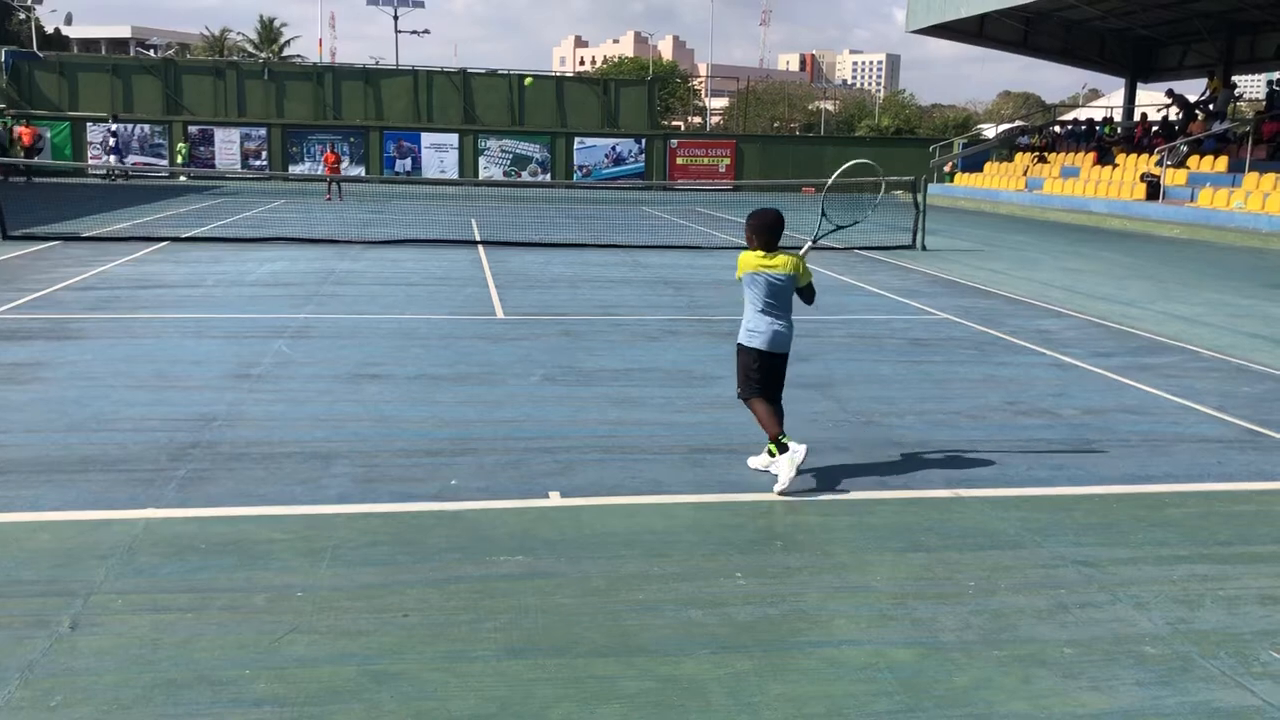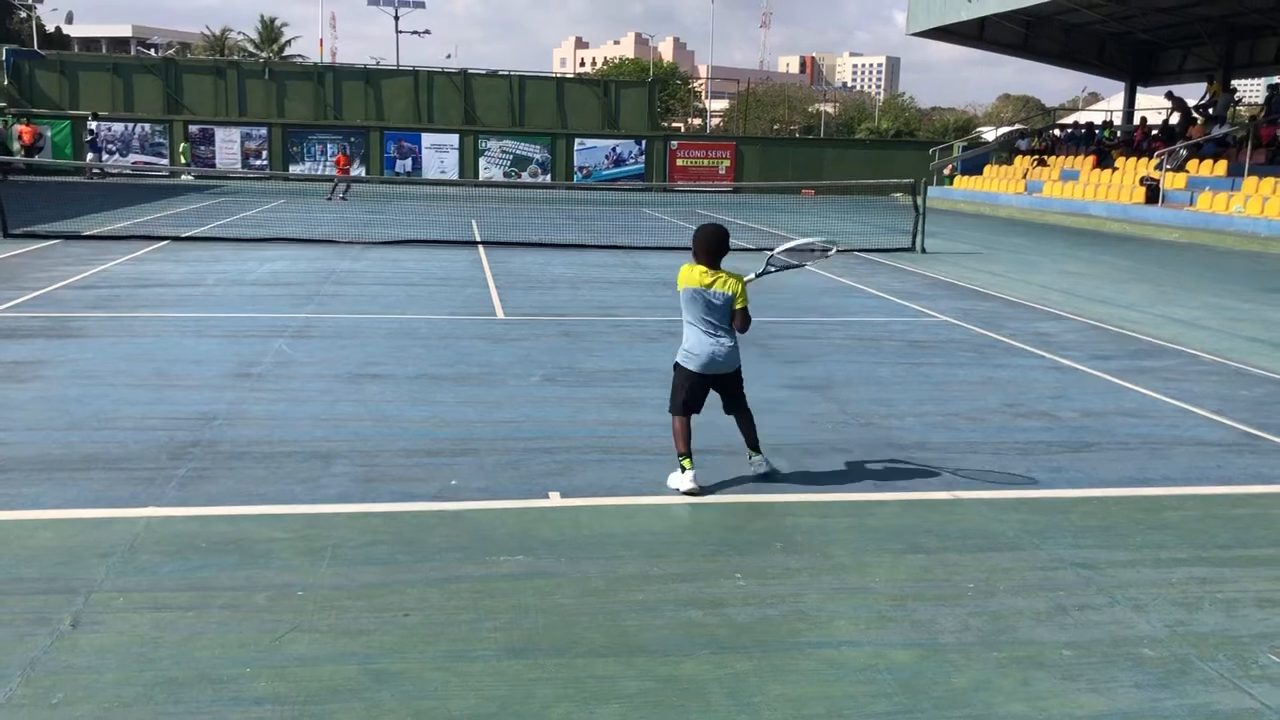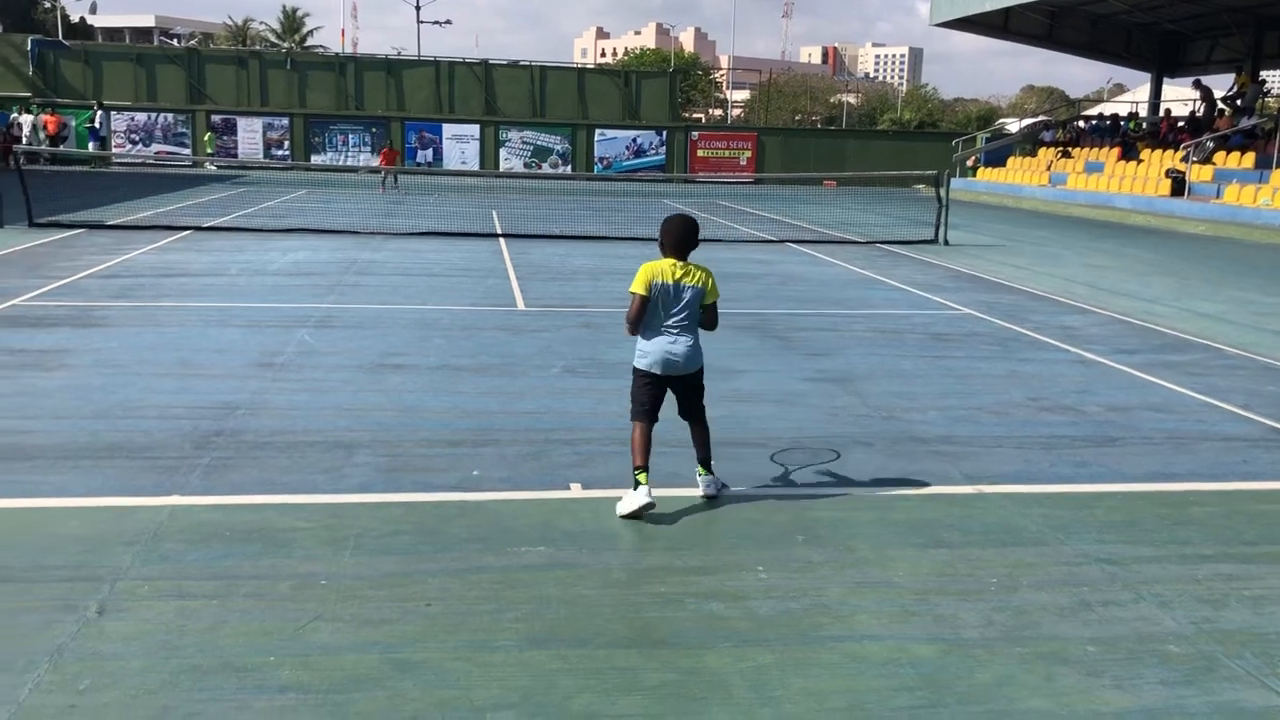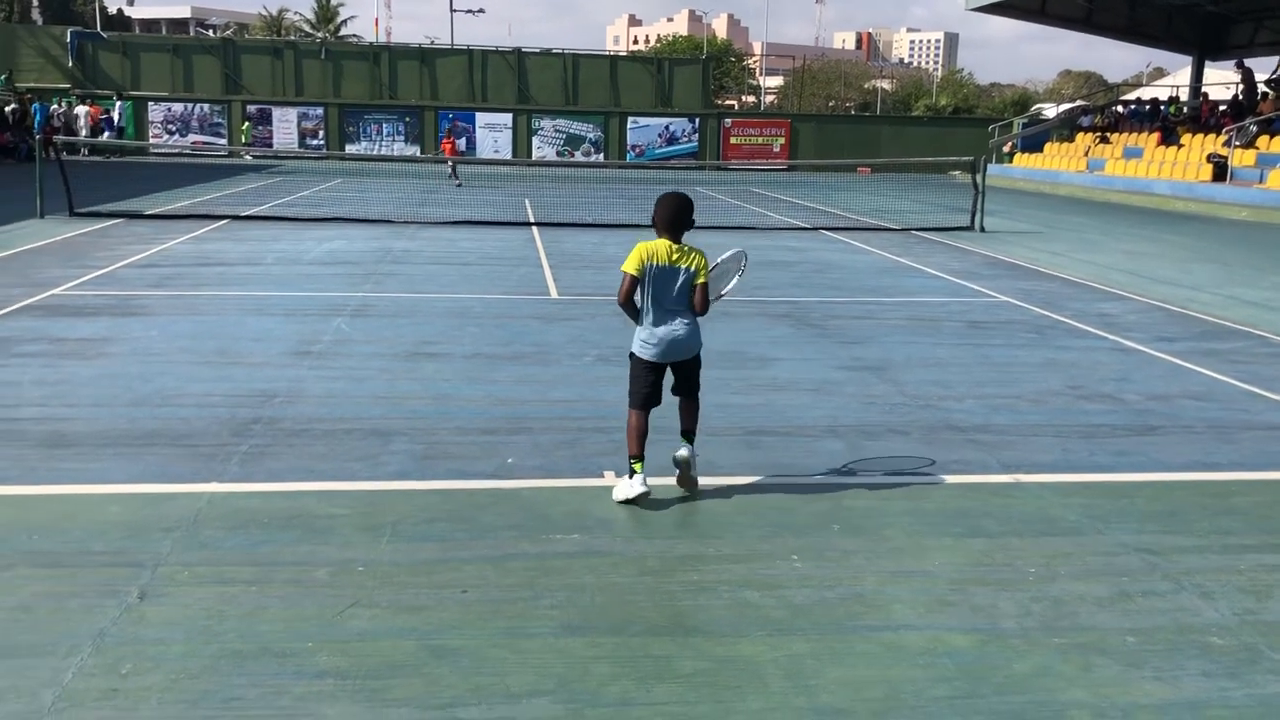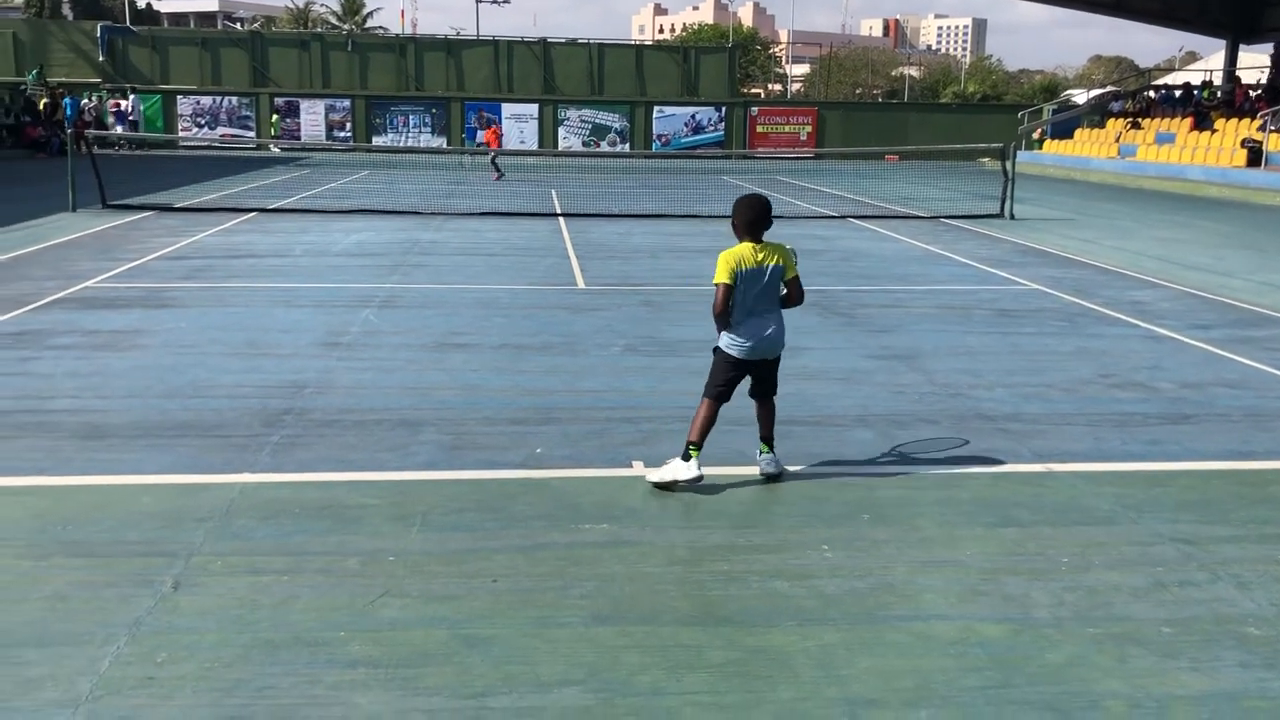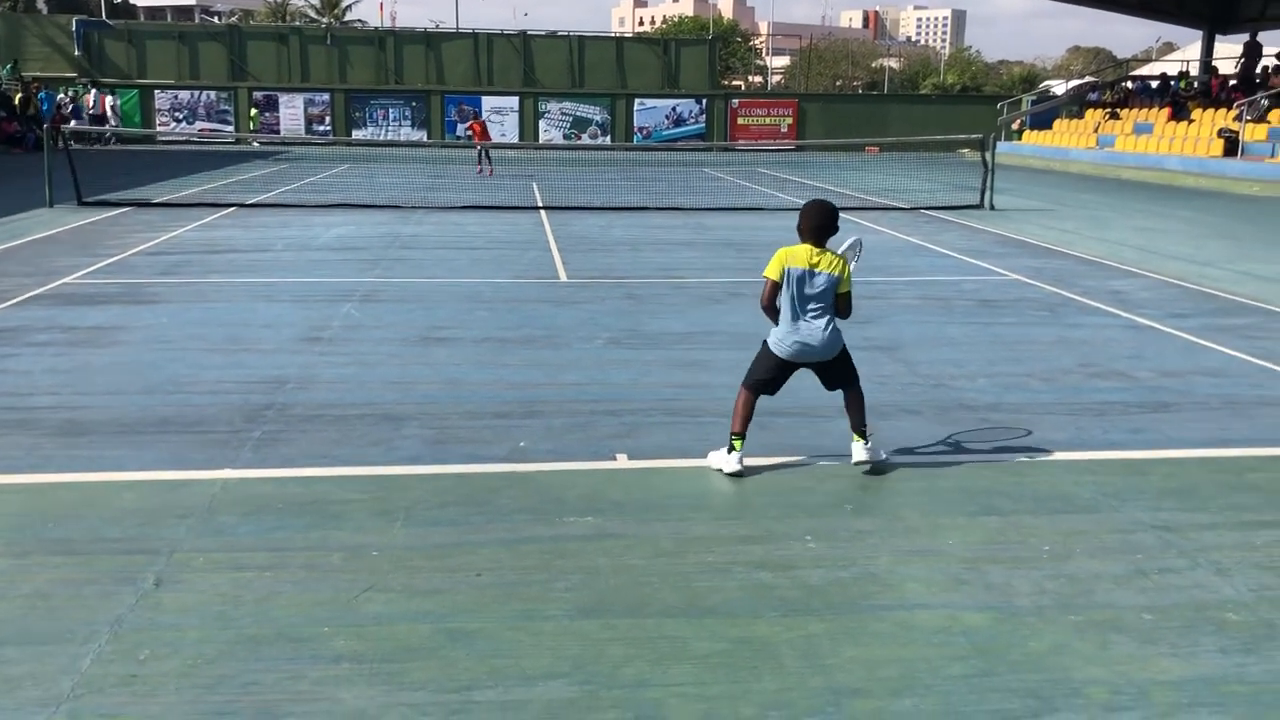
dt=0.5s
person 1, frame 1
left shoulder: (744, 260)
right shoulder: (795, 262)
right elbow: (809, 298)
left hip: (754, 340)
right hip: (781, 341)
left knee: (752, 397)
right knee: (772, 397)
left ankle: (787, 447)
right ankle: (773, 455)
person 1, frame 2
left shoulder: (685, 274)
right shoulder: (735, 284)
right elbow: (742, 326)
left hip: (692, 359)
right hip: (726, 360)
left knee: (680, 412)
right knee: (739, 407)
left ankle: (686, 471)
right ankle: (757, 457)
person 1, frame 3
left shoulder: (649, 271)
right shoulder: (703, 277)
left elbow: (632, 317)
right elbow: (710, 323)
left wrist: (637, 327)
left hip: (650, 358)
right hip: (687, 359)
left knee: (641, 421)
right knee: (696, 417)
left ankle: (641, 487)
right ankle: (706, 477)
person 1, frame 4
left shoulder: (643, 251)
right shoulder: (697, 258)
left elbow: (624, 298)
right elbow: (701, 307)
left wrist: (641, 318)
left hip: (650, 344)
right hip: (686, 342)
left knee: (638, 407)
right knee: (689, 396)
left ankle: (635, 476)
right ankle: (686, 448)
person 1, frame 5
left shoulder: (729, 258)
right shoulder: (782, 254)
left elbow: (720, 306)
right elbow: (797, 297)
left wrist: (724, 328)
left hip: (737, 344)
right hip: (772, 343)
left knee: (710, 400)
right knee: (764, 396)
left ankle: (688, 461)
right ankle: (768, 455)
person 1, frame 6
left shoulder: (784, 256)
right shoulder: (839, 263)
left elbow: (766, 301)
right elbow: (844, 311)
left hip: (786, 342)
right hip: (825, 344)
left knee: (748, 390)
right knee: (851, 386)
left ankle: (733, 452)
right ankle: (861, 444)
